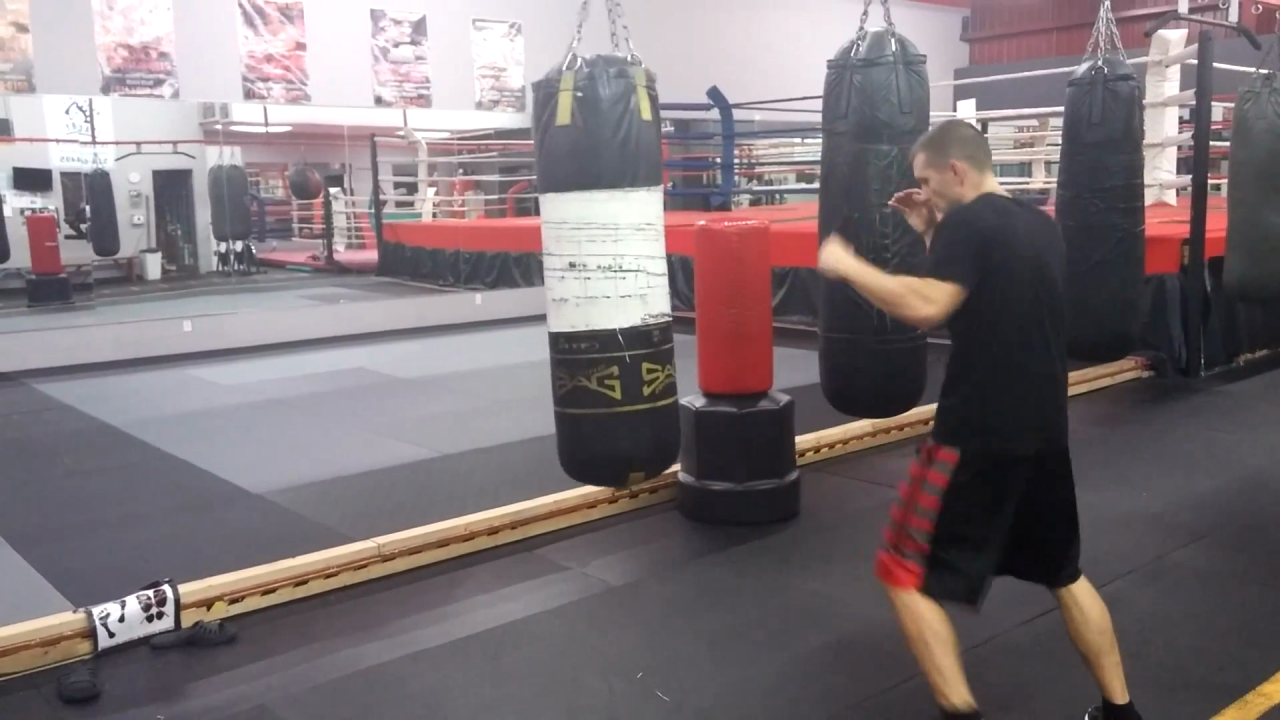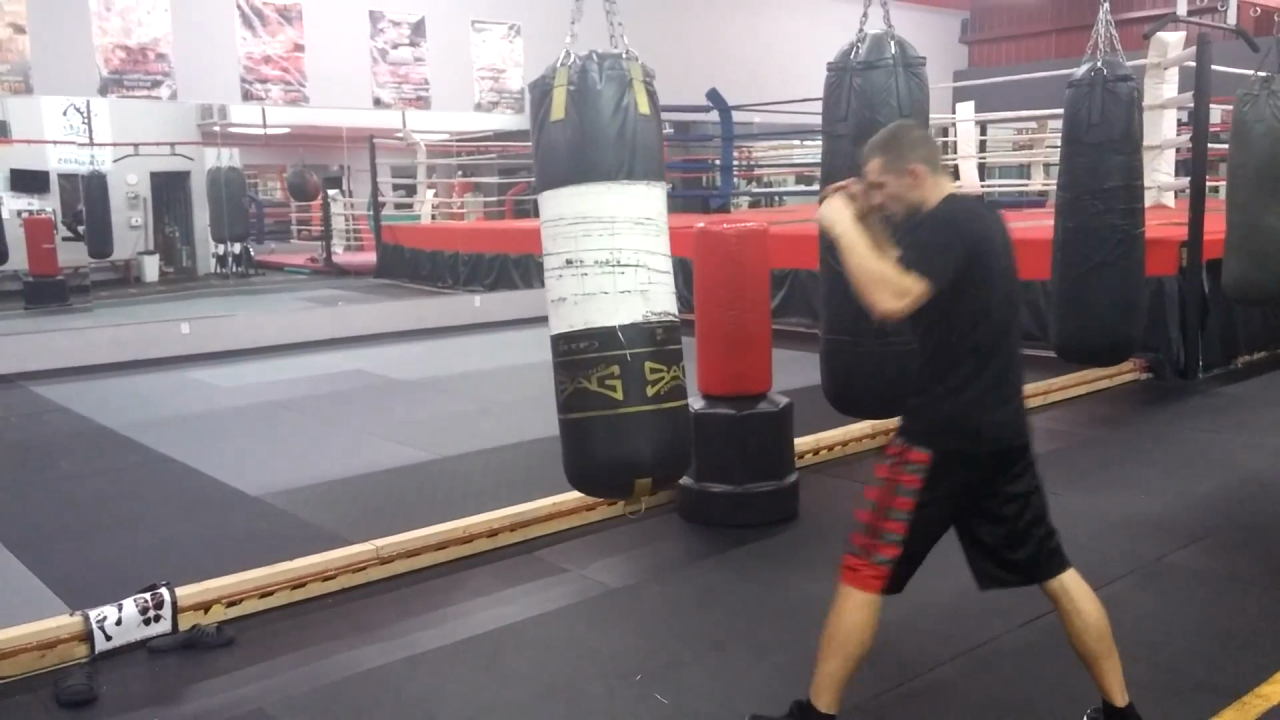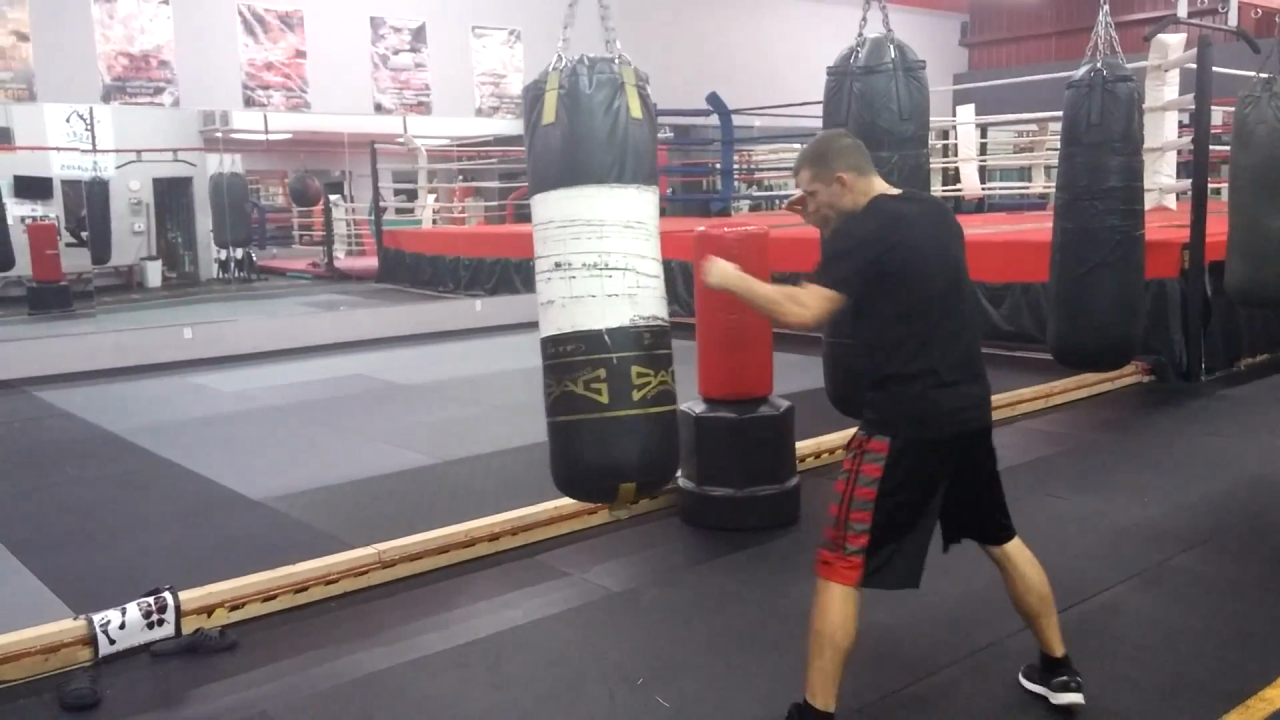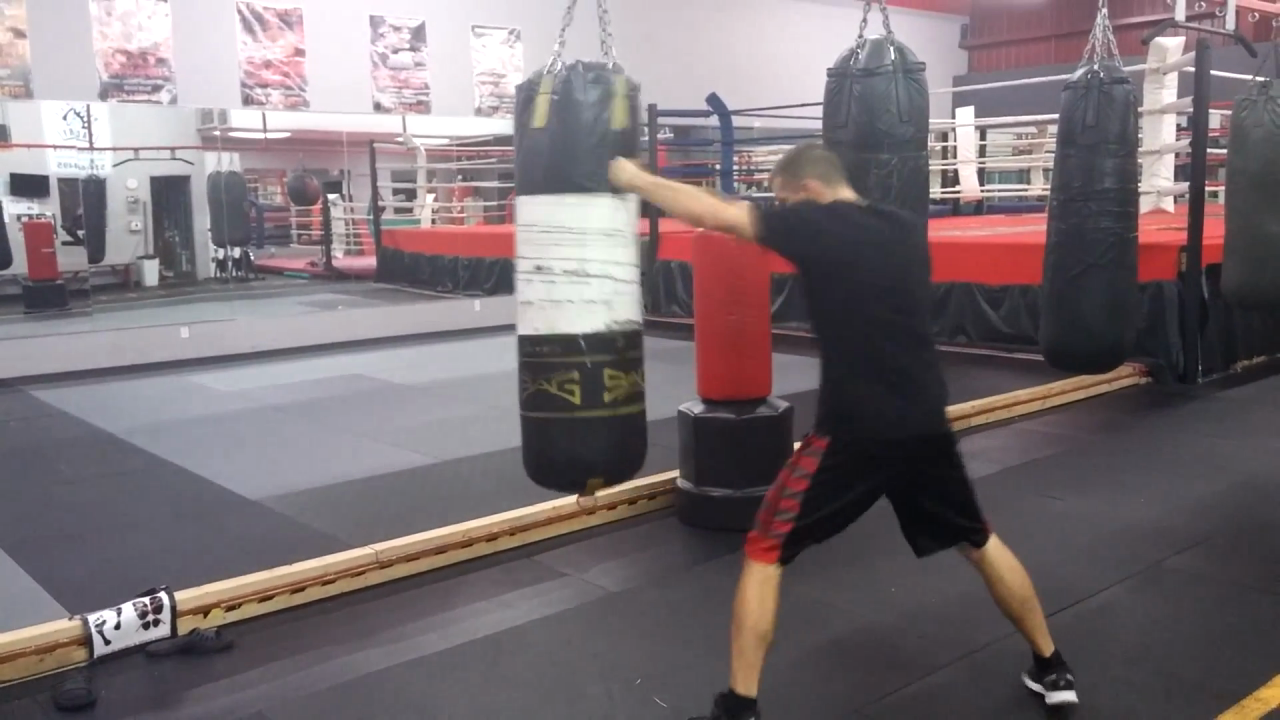
dt=0.3s
person 1, frame 1
left shoulder: (971, 224)
right shoulder: (1039, 226)
left elbow: (928, 306)
left wrist: (847, 264)
right wrist: (933, 228)
left hip: (977, 437)
right hip: (1044, 433)
left knee: (904, 577)
right knee: (1064, 576)
person 1, frame 2
left shoulder: (945, 223)
right shoulder: (978, 219)
left elbow: (892, 301)
right elbow: (913, 280)
left wrist: (843, 228)
right wrist: (867, 220)
left hip: (942, 436)
right hip: (1002, 431)
left knee: (865, 576)
right knee: (1053, 571)
person 1, frame 3
left shoulder: (866, 227)
right shoulder: (933, 214)
left elbow: (804, 309)
left wrist: (731, 278)
right wrist: (819, 221)
left hip: (904, 422)
right hip: (967, 412)
left knee: (842, 570)
right knee: (997, 539)
right ankle: (1058, 670)
person 1, frame 4
left shoulder: (814, 224)
right shoulder: (906, 229)
left elbow: (713, 214)
left wrist: (633, 178)
left hip: (854, 427)
right hip: (923, 421)
left knee: (763, 552)
right knee: (976, 541)
right ankle: (1052, 669)
